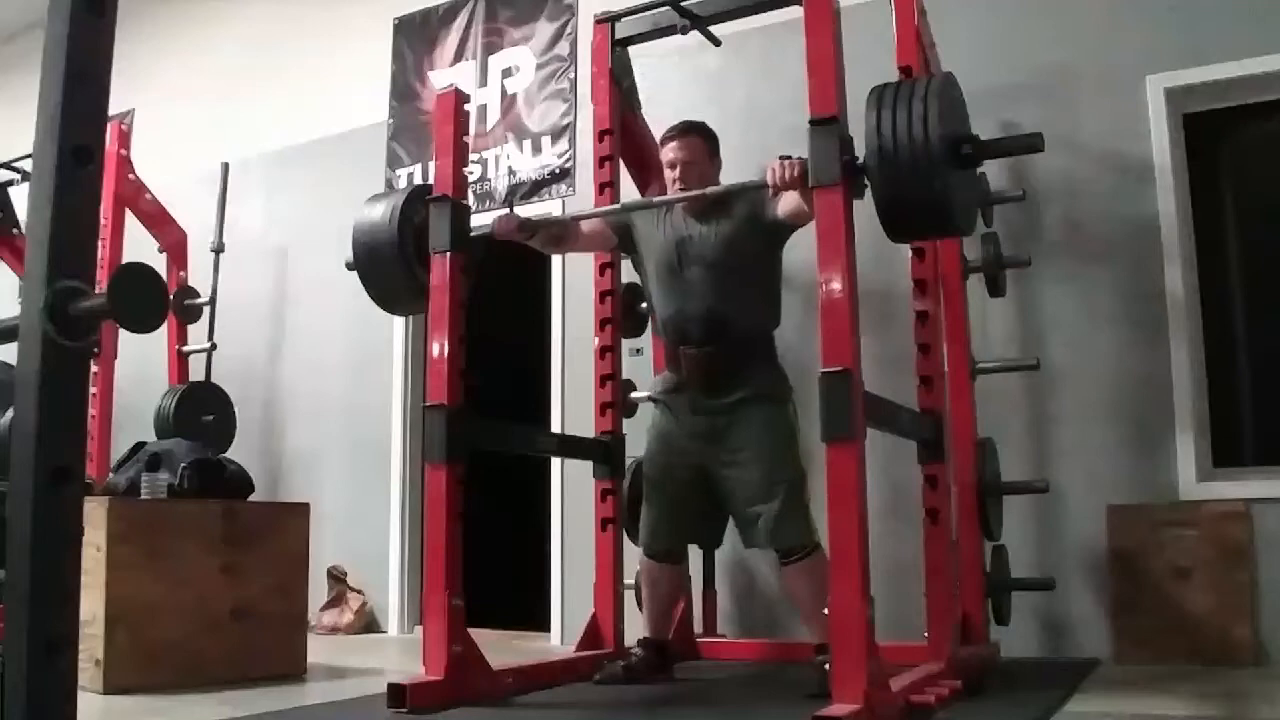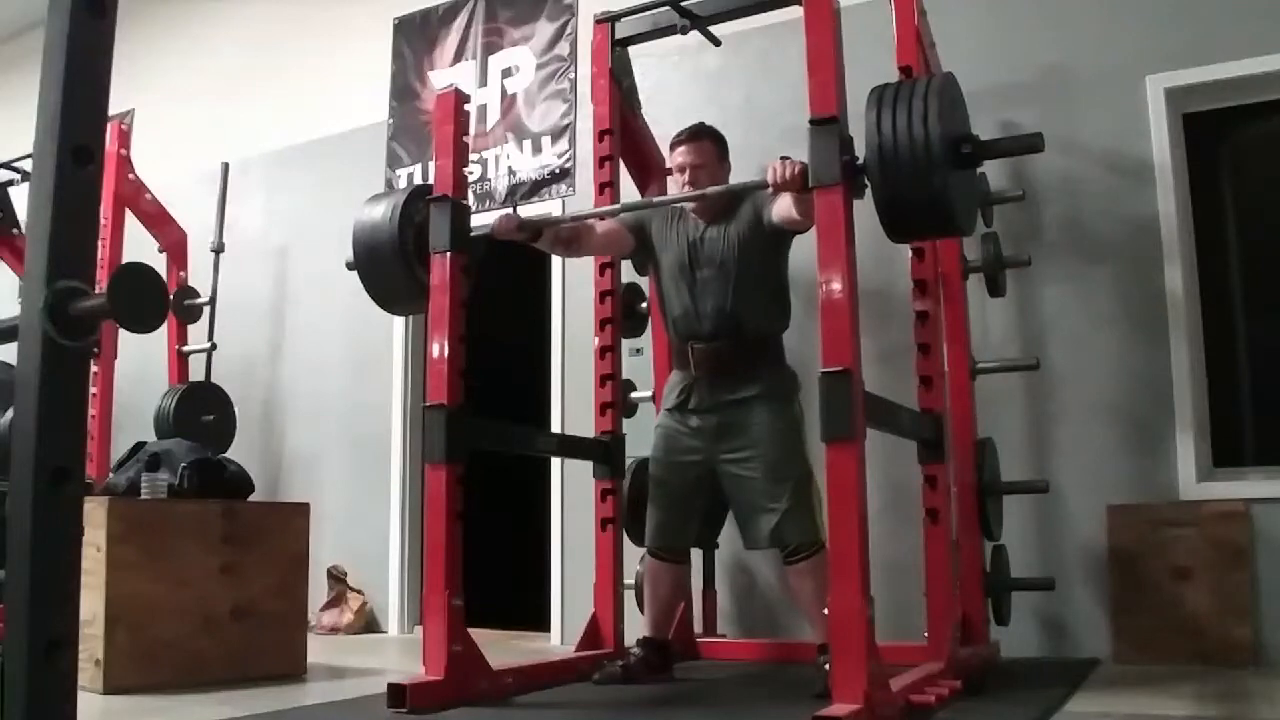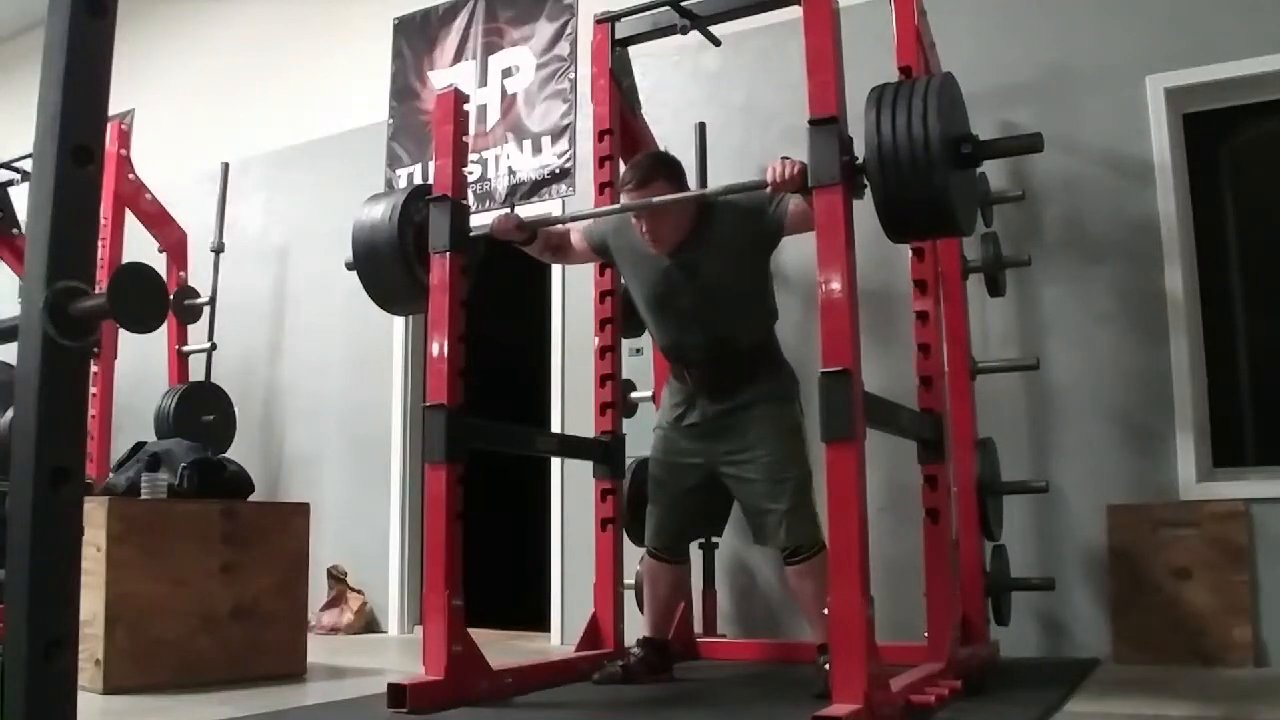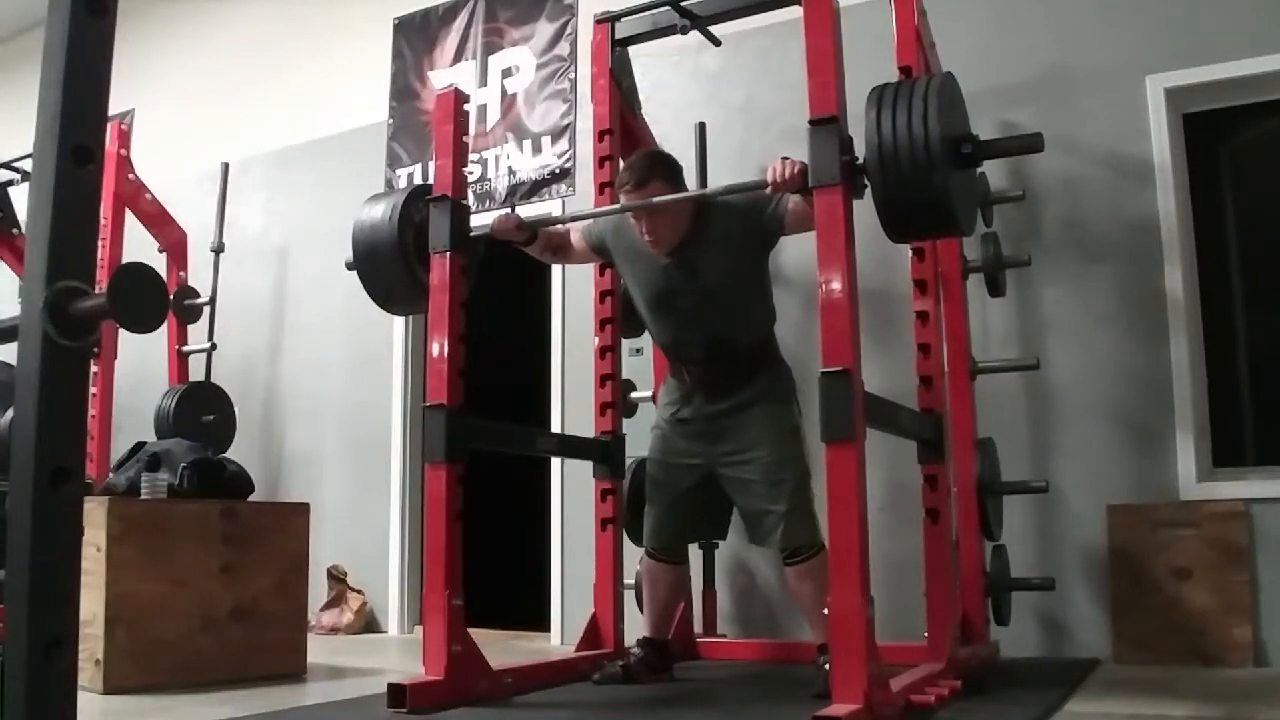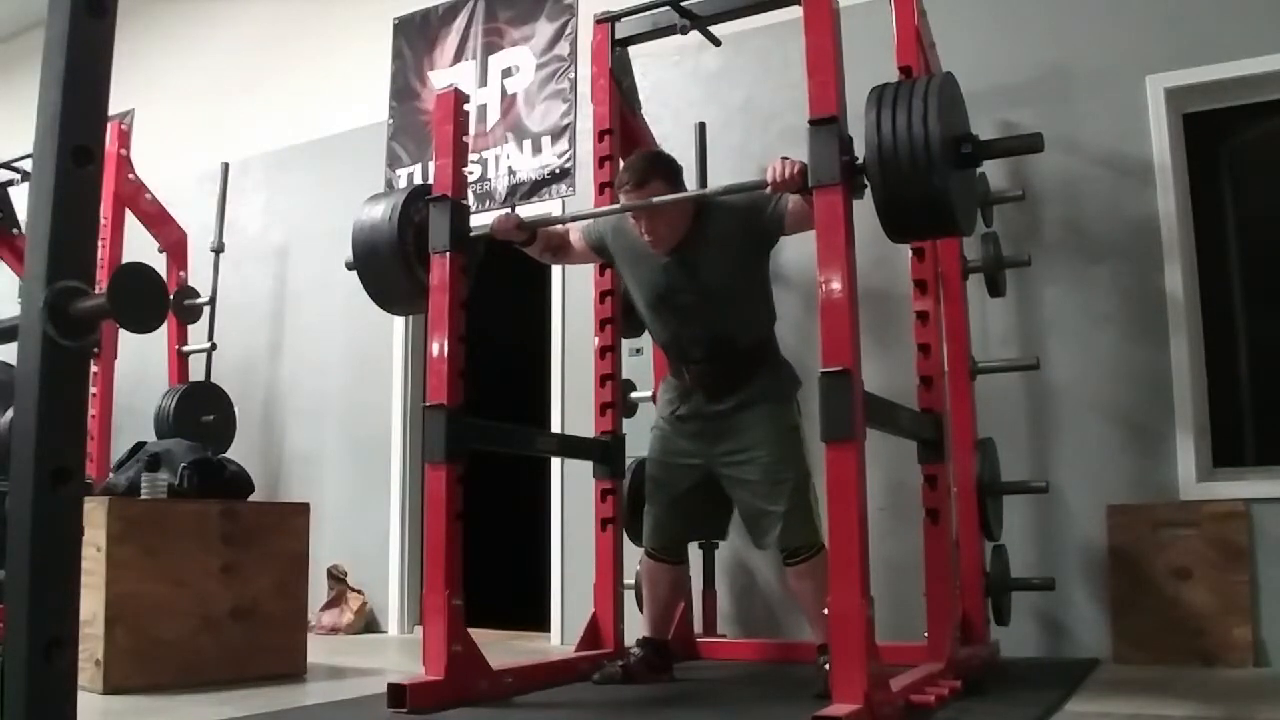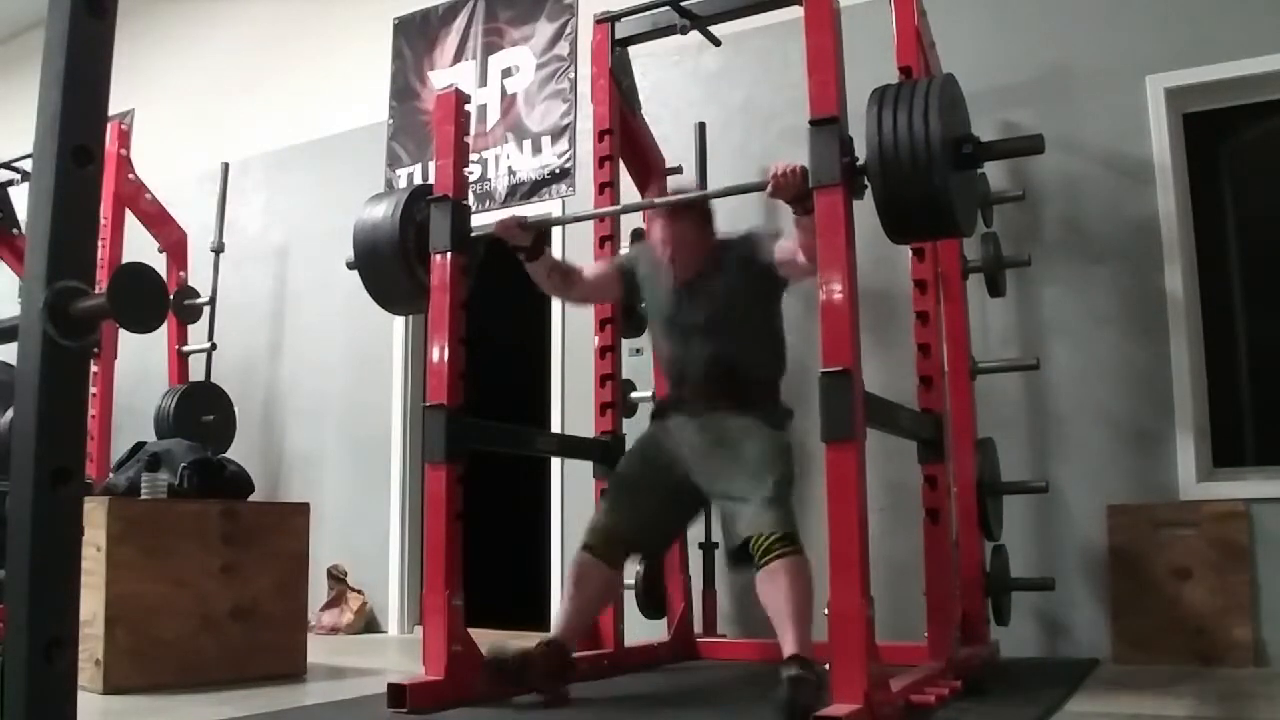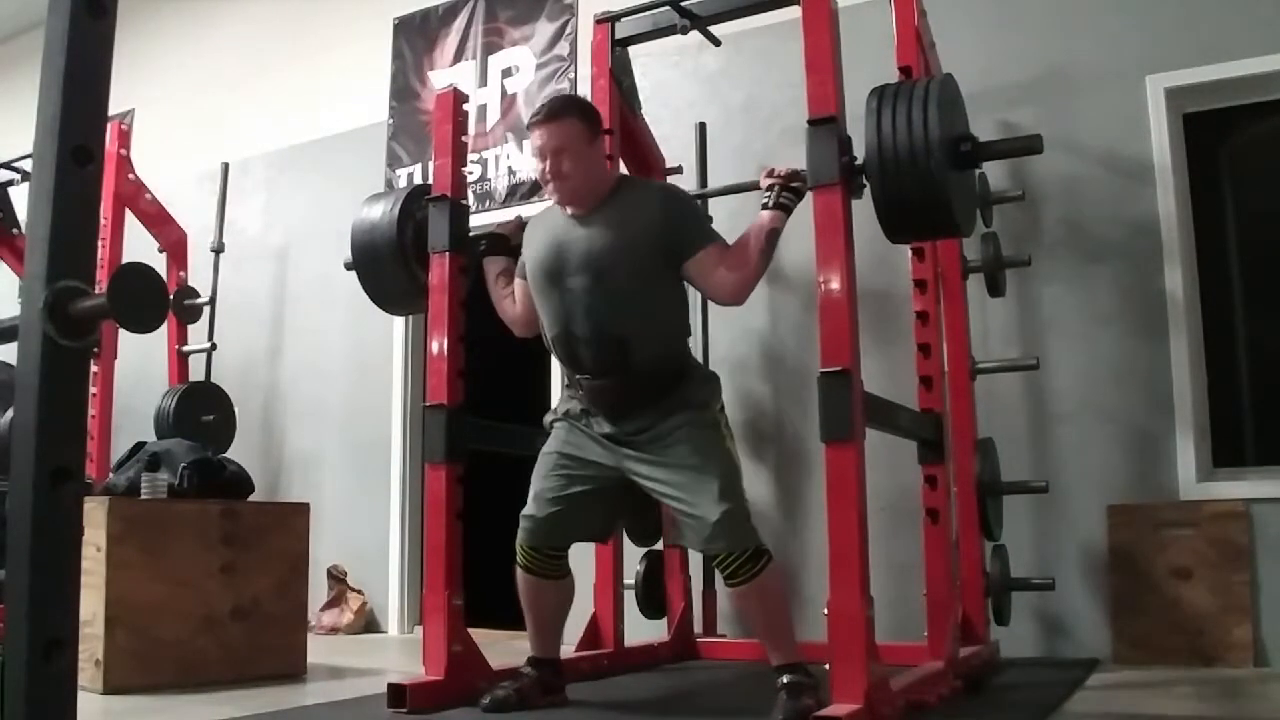
dt=0.7s
person 1, frame 1
left shoulder: (751, 208)
right shoulder: (643, 220)
left elbow: (806, 203)
right elbow: (570, 234)
left wrist: (801, 176)
right wrist: (525, 229)
left hip: (749, 401)
right hip: (677, 403)
left knee: (787, 536)
right knee: (660, 538)
left ankle: (829, 653)
right ankle: (653, 649)
person 1, frame 2
left shoulder: (759, 209)
right shoulder: (657, 222)
left elbow: (804, 211)
right elbow: (584, 236)
left wrist: (798, 181)
right wrist: (529, 232)
left hip: (756, 399)
right hip: (685, 399)
left knee: (792, 534)
right knee: (664, 535)
left ankle: (831, 653)
right ankle: (653, 649)
person 1, frame 3
left shoulder: (741, 216)
right shoulder: (619, 233)
left elbow: (819, 212)
right elbow: (561, 244)
left wrist: (803, 183)
right wrist: (523, 234)
left hip: (757, 401)
right hip: (685, 404)
left knee: (794, 533)
right knee: (663, 534)
left ankle: (832, 653)
right ankle: (653, 649)
person 1, frame 4
left shoulder: (740, 216)
right shoulder: (617, 234)
right elbow: (561, 244)
left wrist: (803, 182)
right wrist: (523, 235)
left hip: (754, 401)
right hip: (682, 404)
left knee: (793, 534)
right knee: (661, 535)
left ankle: (831, 653)
right ankle: (653, 649)
person 1, frame 5
left shoulder: (739, 216)
right shoulder: (617, 234)
left elbow: (822, 210)
right elbow: (560, 244)
left wrist: (802, 181)
right wrist: (523, 234)
left hip: (754, 400)
right hip: (682, 404)
left knee: (792, 533)
right knee: (660, 535)
left ankle: (830, 653)
right ankle: (653, 649)
person 1, frame 6
left shoulder: (749, 257)
right shoulder: (644, 263)
left elbow: (811, 259)
right elbow: (577, 285)
left wrist: (801, 204)
right wrist: (530, 250)
left hip: (747, 426)
right hip: (677, 426)
left knee: (768, 532)
right knee: (607, 530)
left ankle: (800, 670)
right ankle: (554, 655)
person 1, frame 7
left shoulder: (660, 205)
right shoulder: (537, 230)
left elbow: (731, 284)
right elbow: (522, 318)
left wrist: (774, 207)
right wrist: (494, 248)
left hip: (673, 414)
right hip: (583, 418)
left knee: (730, 544)
right knee: (535, 542)
